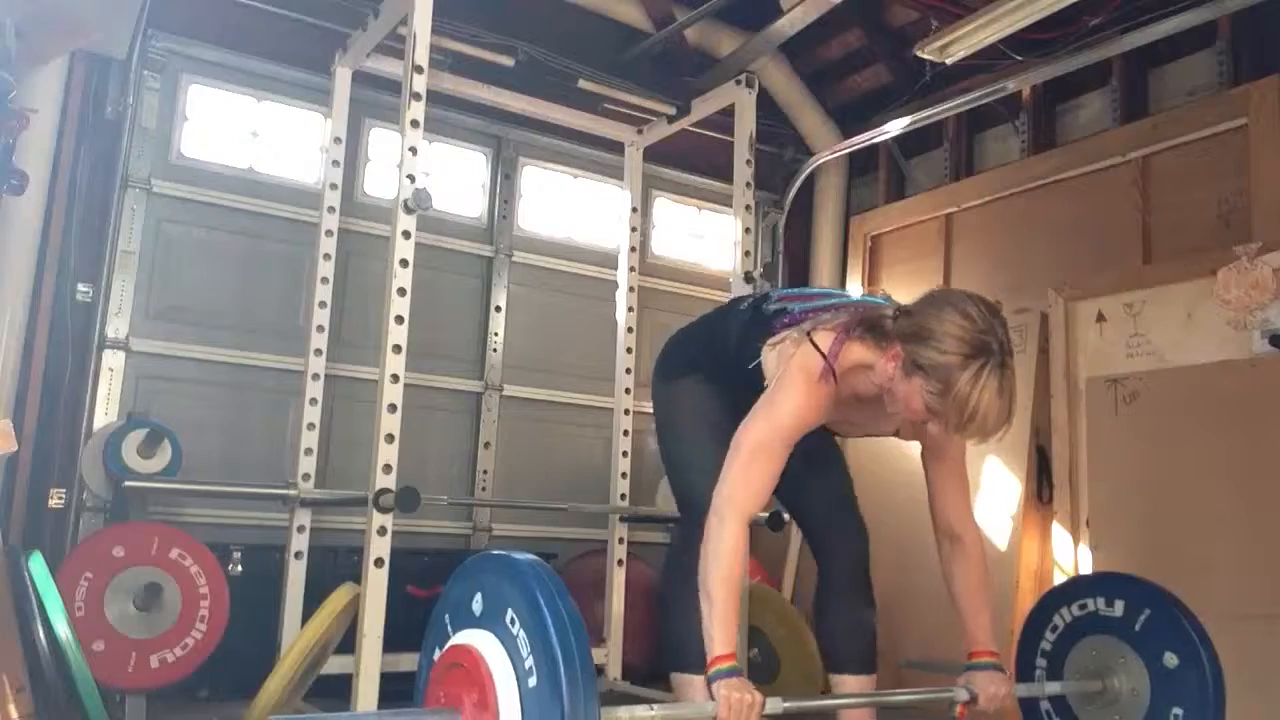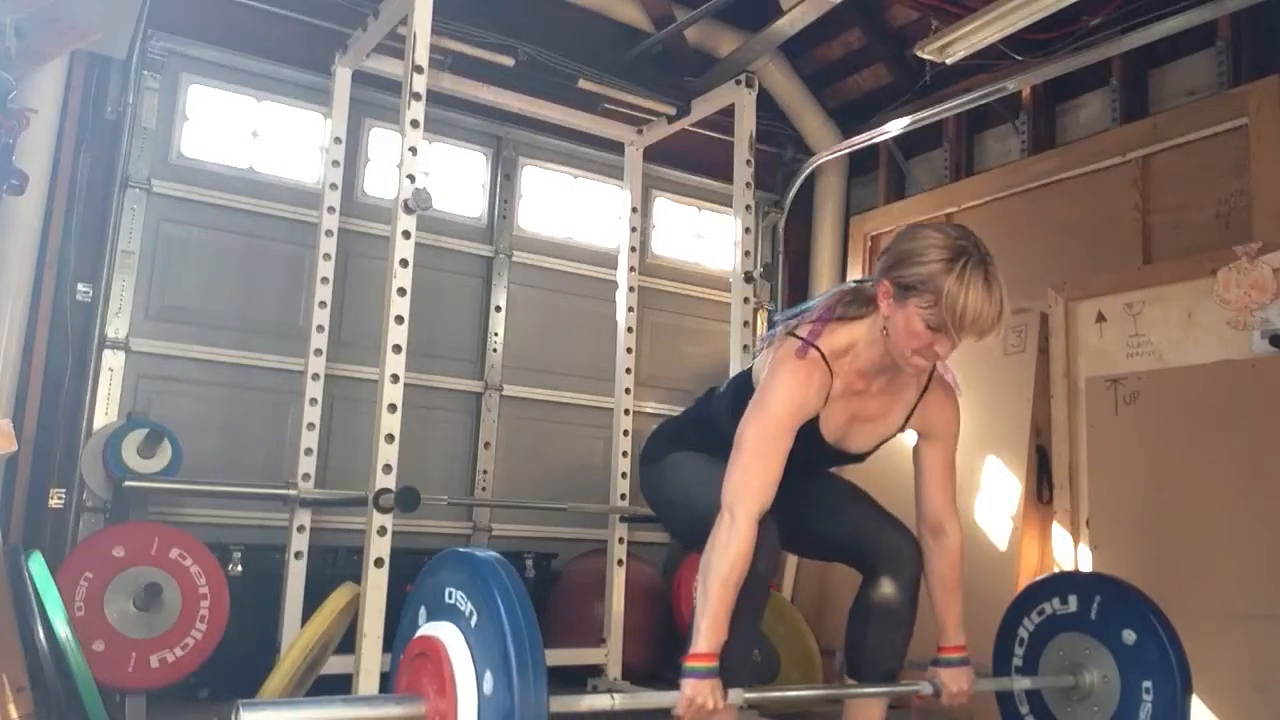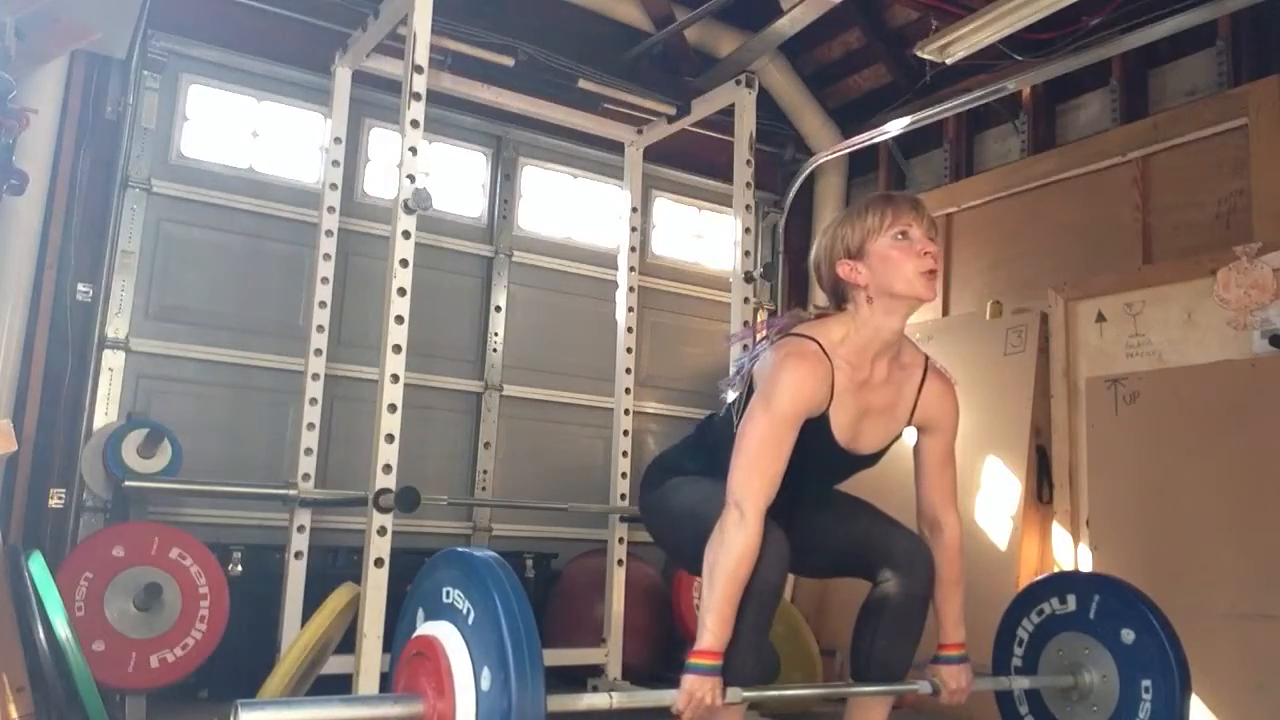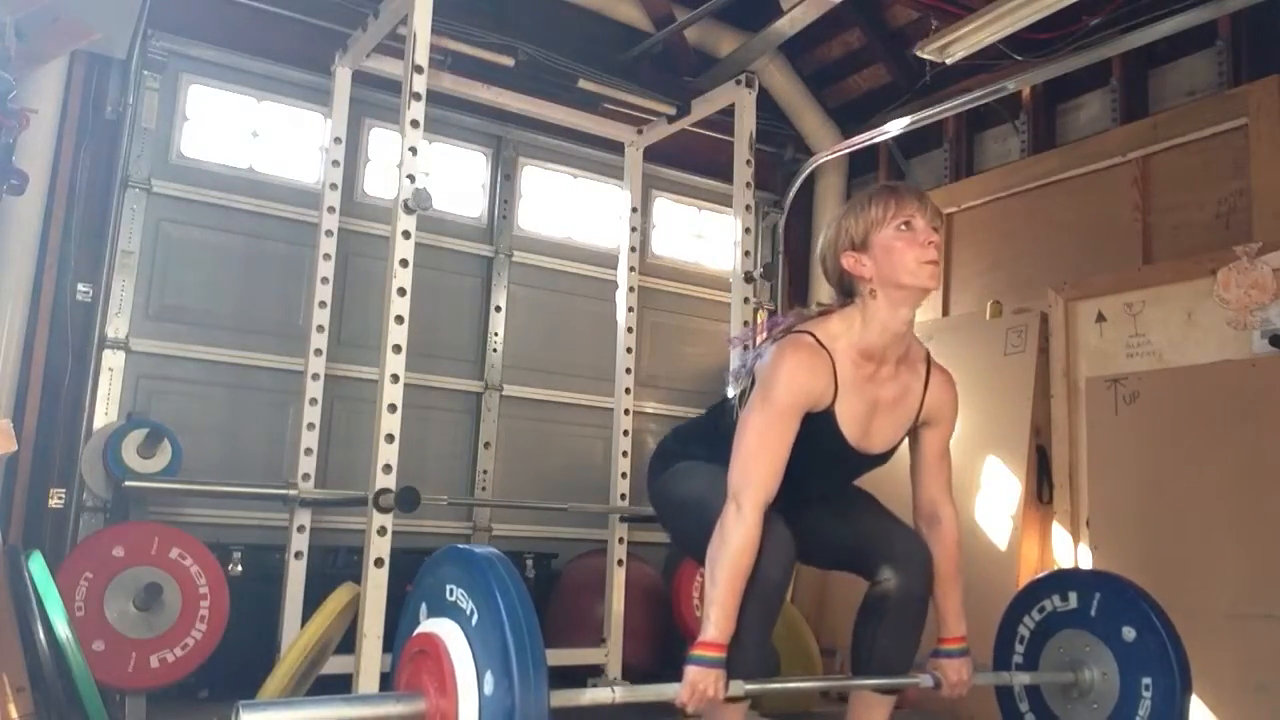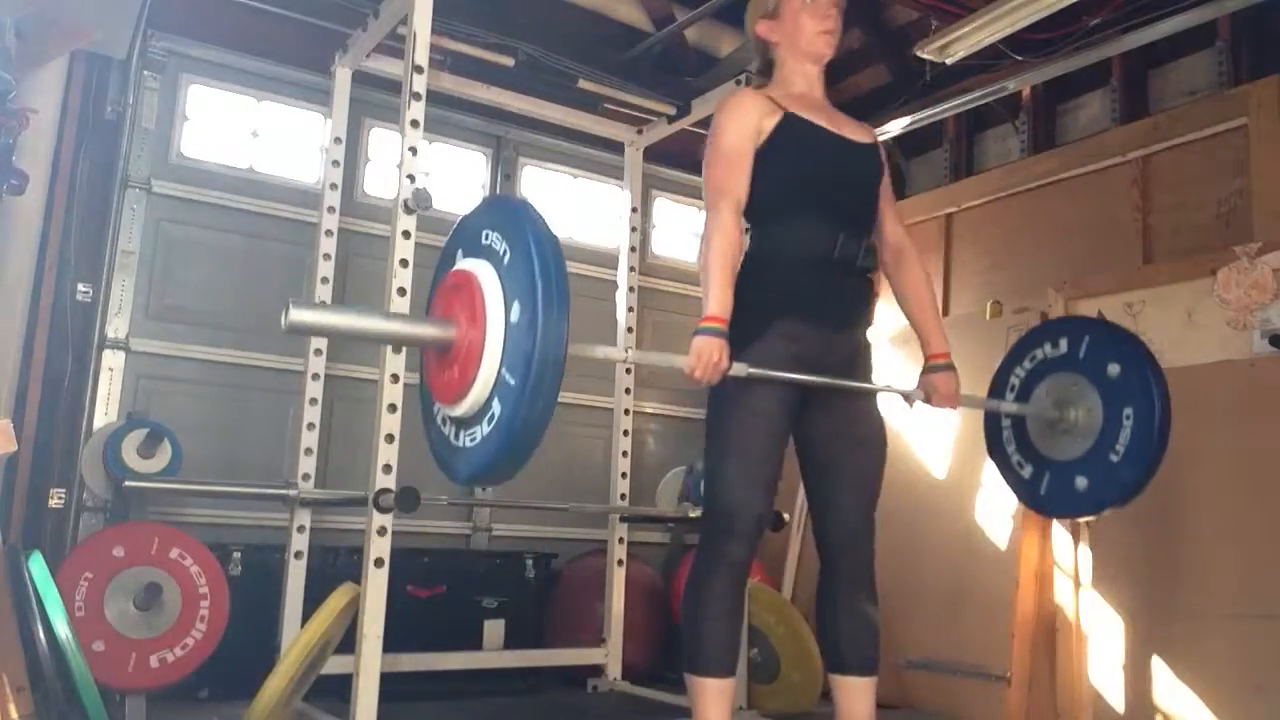
dt=1s
person 1, frame 1
left shoulder: (932, 400)
right shoulder: (812, 374)
left elbow: (958, 535)
right elbow: (728, 516)
left wrist: (984, 657)
right wrist: (723, 669)
right hip: (701, 376)
left knee: (844, 543)
right knee: (706, 525)
person 1, frame 2
left shoulder: (934, 400)
right shoulder: (806, 365)
left elbow: (941, 528)
right elbow: (739, 515)
left wrist: (952, 652)
right wrist: (702, 662)
left hip: (791, 476)
right hip: (689, 459)
left knee: (897, 556)
right knee: (757, 544)
person 1, frame 3
left shoulder: (931, 390)
right shoulder: (803, 364)
left elbow: (942, 522)
right elbow: (743, 514)
left wrist: (952, 649)
right wrist: (705, 658)
left hip: (793, 500)
right hip: (690, 486)
left knee: (907, 560)
right knee: (763, 553)
person 1, frame 4
left shoulder: (933, 387)
right shoulder: (804, 360)
left elbow: (937, 515)
right elbow: (743, 510)
left wrist: (952, 642)
right wrist: (708, 651)
left hip: (805, 489)
right hip: (698, 470)
left knee: (907, 559)
right knee: (767, 552)
person 1, frame 5
left shoulder: (862, 136)
right shoulder: (749, 109)
left elbow: (896, 245)
right elbow: (725, 216)
left wrist: (936, 354)
right wrist: (713, 324)
left hip: (844, 347)
right hip: (766, 333)
left knee: (851, 546)
right knee: (733, 532)
